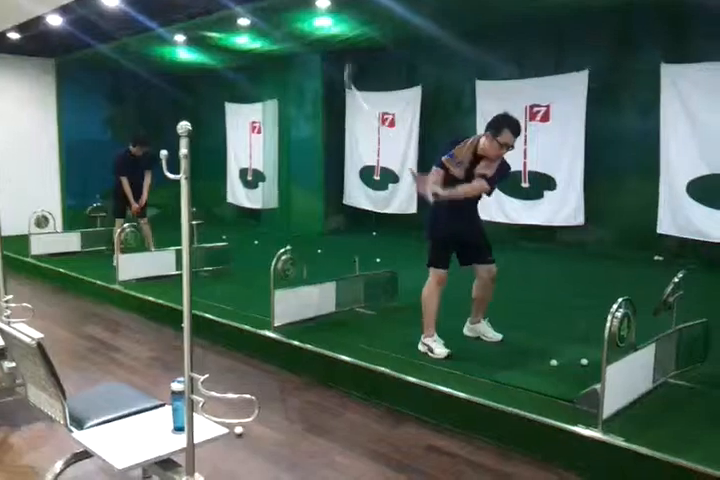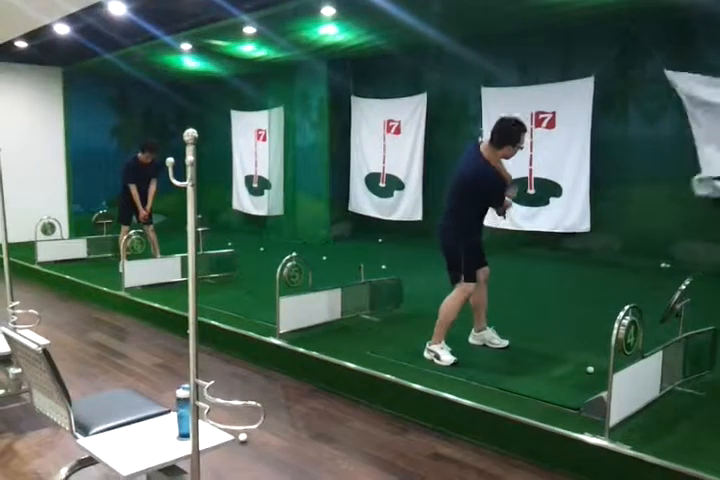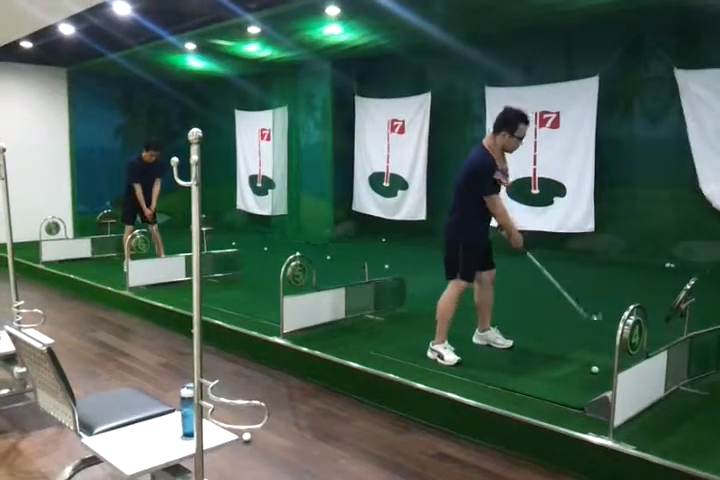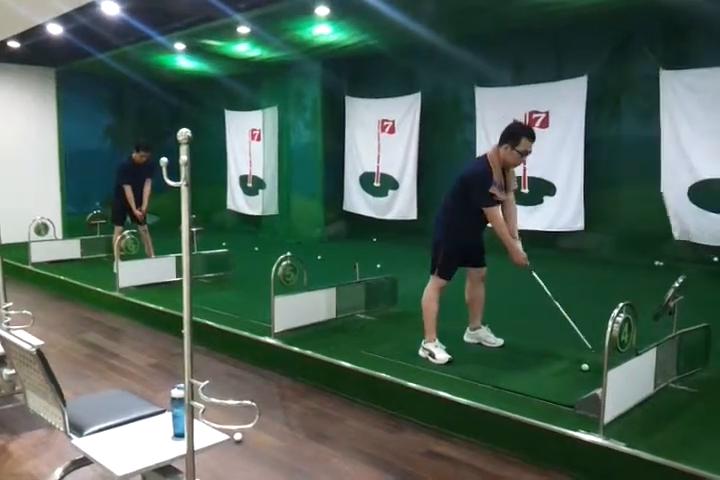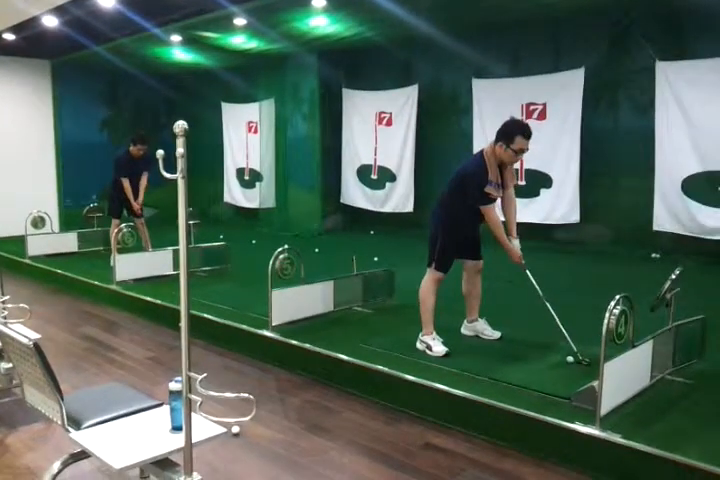
dt=0.5s
person 1, frame 1
left shoulder: (501, 167)
right shoulder: (457, 149)
left elbow: (474, 188)
right elbow: (435, 176)
left wrist: (444, 193)
right wrist: (432, 188)
left hip: (469, 222)
right hip: (442, 220)
left knee: (488, 272)
right knee: (438, 275)
left ankle: (476, 322)
right ankle: (428, 337)
person 1, frame 2
left shoulder: (476, 148)
right shoulder: (491, 177)
right elbow: (501, 207)
right wrist: (506, 203)
left hip: (465, 230)
right hip: (457, 235)
left knee: (482, 275)
right knee: (465, 288)
left ankle: (480, 331)
right ankle: (435, 344)
person 1, frame 3
left shoulder: (495, 155)
right shoulder: (484, 163)
left elbow: (495, 197)
right elbow: (494, 205)
left wrist: (507, 227)
right wrist: (514, 232)
left hip: (478, 230)
right hip: (461, 231)
left knee: (487, 277)
right knee: (459, 284)
left ankle: (484, 331)
right ankle: (438, 344)
person 1, frame 4
left shoulder: (505, 166)
right shoulder: (480, 173)
left elbow: (508, 201)
right elbow: (494, 217)
left wrist: (516, 239)
right wrist: (513, 250)
left hip: (472, 230)
right hip: (450, 230)
left knee: (478, 275)
right knee: (438, 281)
left ankle: (475, 329)
right ankle: (429, 343)
person 1, frame 5
left shoulder: (504, 161)
right shoulder: (476, 171)
left elbow: (508, 194)
right elbow: (490, 214)
left wrist: (513, 236)
right wrist: (509, 249)
left hip: (469, 222)
right hip: (447, 222)
left knee: (475, 267)
right knee: (435, 274)
left ankle: (472, 321)
right ankle: (426, 335)
person 2, frame 1
left shoulder: (147, 156)
right shoulder: (121, 158)
left elbow: (147, 176)
right elbow: (124, 181)
left wrist: (145, 195)
right wrist: (132, 203)
left hip: (138, 192)
right hip: (121, 193)
left knee: (144, 221)
right knee: (119, 222)
left ankle: (152, 249)
person 2, frame 2
left shoulder: (155, 164)
right shoulder: (130, 164)
left elbow: (153, 184)
right elbow: (133, 188)
left wrist: (148, 205)
right wrist: (140, 209)
left hip: (144, 199)
right hip: (127, 199)
left knee: (149, 228)
right knee: (125, 229)
left ankle: (158, 257)
right ankle: (123, 261)
person 2, frame 3
left shoulder: (159, 164)
right shoulder: (134, 164)
left elbow: (157, 184)
right elbow: (137, 188)
left wrist: (153, 204)
right wrist: (144, 208)
left hip: (148, 199)
right hip: (131, 199)
left knee: (154, 227)
right knee: (129, 228)
left ankle: (162, 256)
person 2, frame 4
left shoulder: (149, 165)
right shoulder: (124, 166)
left elbow: (147, 185)
right elbow: (127, 189)
left wrist: (144, 205)
right wrist: (134, 210)
left hip: (138, 200)
right hip: (121, 200)
left knee: (143, 228)
right knee: (118, 229)
left ankle: (152, 257)
person 2, frame 5
left shoulder: (146, 158)
right shoulder: (121, 159)
left elbow: (144, 178)
right elbow: (125, 182)
left wrist: (140, 199)
right wrist: (132, 203)
left hip: (135, 193)
right hip: (118, 193)
left knee: (140, 221)
right knee: (116, 222)
left ankle: (149, 250)
right ankle: (114, 254)
